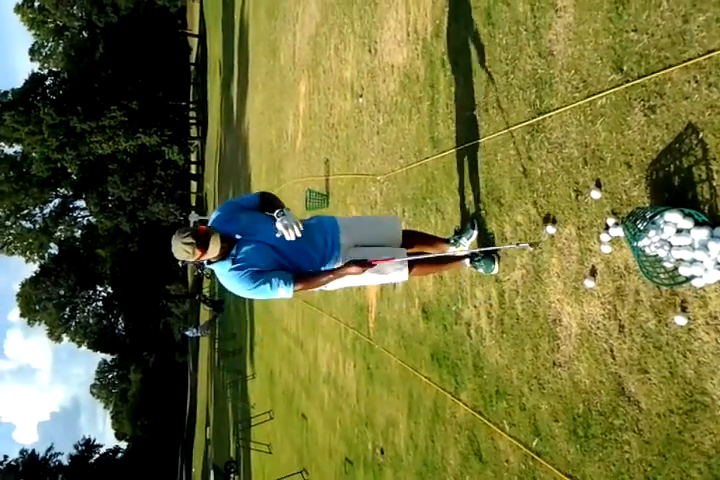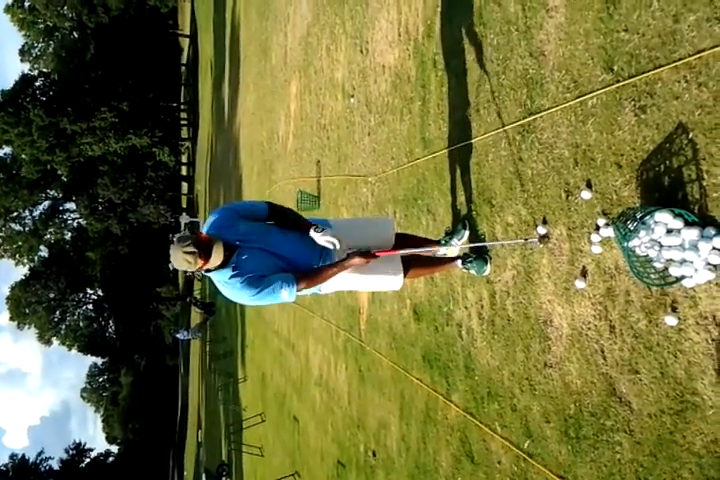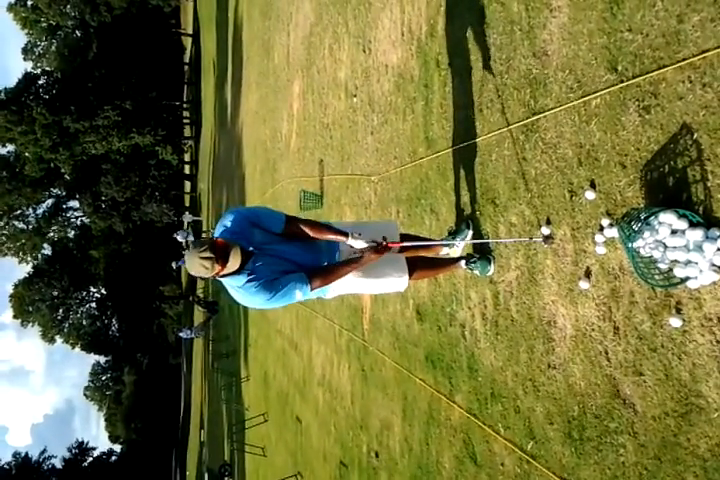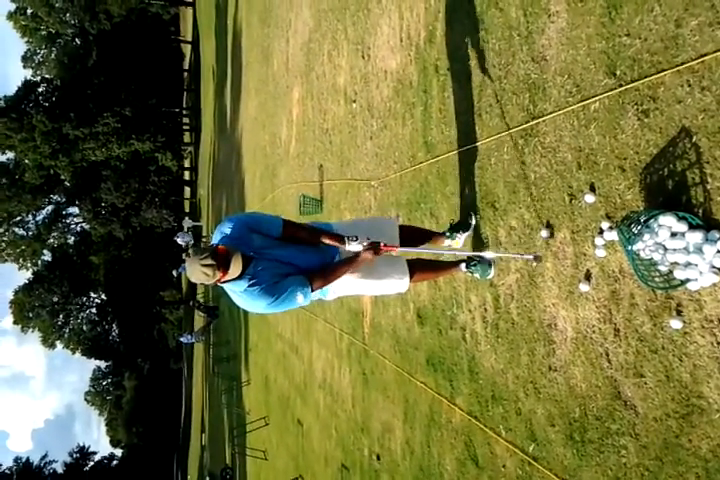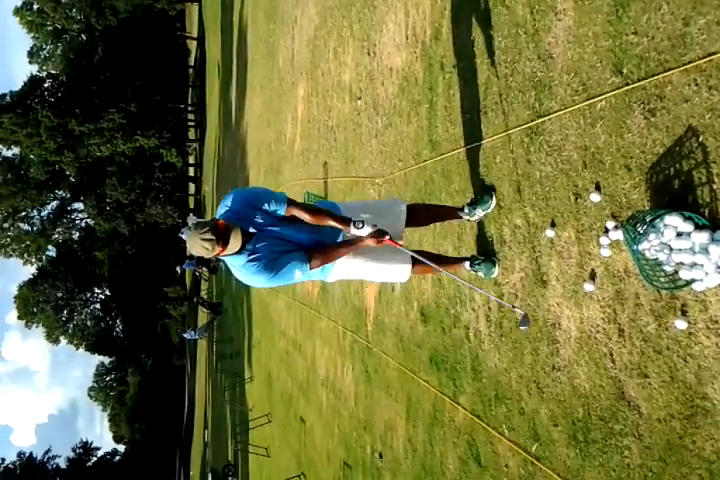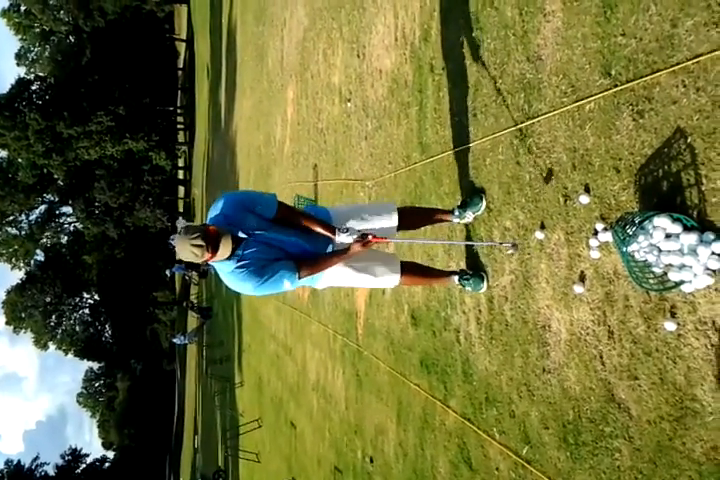
dt=0.5s
person 1, frame 1
left shoulder: (222, 216)
right shoulder: (240, 279)
left elbow: (263, 197)
right elbow: (295, 285)
left wrist: (281, 212)
right wrist: (344, 272)
left hip: (328, 230)
right hip: (331, 266)
left knee: (402, 238)
right knee: (407, 265)
left ankle: (451, 245)
right ankle: (466, 261)
person 1, frame 2
left shoulder: (219, 220)
right shoulder: (241, 286)
left elbow: (272, 209)
right elbow: (300, 284)
left wrist: (312, 228)
right wrist: (348, 263)
left hip: (320, 235)
right hip: (328, 269)
left knee: (393, 238)
right knee: (401, 268)
left ankle: (443, 245)
right ankle: (458, 262)
person 1, frame 3
left shoulder: (231, 222)
right shoulder: (254, 293)
left elbow: (296, 225)
right elbow: (315, 282)
left wrist: (349, 239)
right wrist: (363, 260)
left hip: (332, 237)
right hip: (333, 277)
left knee: (393, 241)
right knee: (407, 270)
left ankle: (444, 248)
right ankle: (462, 263)
person 1, frame 4
left shoulder: (228, 229)
right shoulder: (257, 297)
left elbow: (292, 229)
right elbow: (314, 284)
left wrist: (344, 241)
right wrist: (359, 258)
left hip: (329, 235)
right hip: (333, 275)
left knee: (395, 231)
right knee: (407, 272)
left ankle: (446, 238)
right ankle: (463, 265)
person 1, frame 5
left shoulder: (236, 202)
right shoulder: (254, 271)
left elbow: (299, 210)
right elbow: (316, 260)
left wrist: (346, 224)
right wrist: (361, 243)
left hip: (333, 216)
right hip: (336, 256)
left knee: (408, 213)
right knee: (408, 264)
left ankle: (466, 212)
right ankle: (466, 263)
person 1, frame 6
left shoulder: (227, 206)
right shoulder: (242, 277)
left elbow: (288, 211)
right elbow: (302, 272)
left wrist: (334, 232)
right wrist: (350, 251)
left hip: (326, 220)
right hip: (327, 264)
left knee: (398, 216)
right knee: (397, 272)
left ankle: (454, 215)
right ankle: (455, 277)
